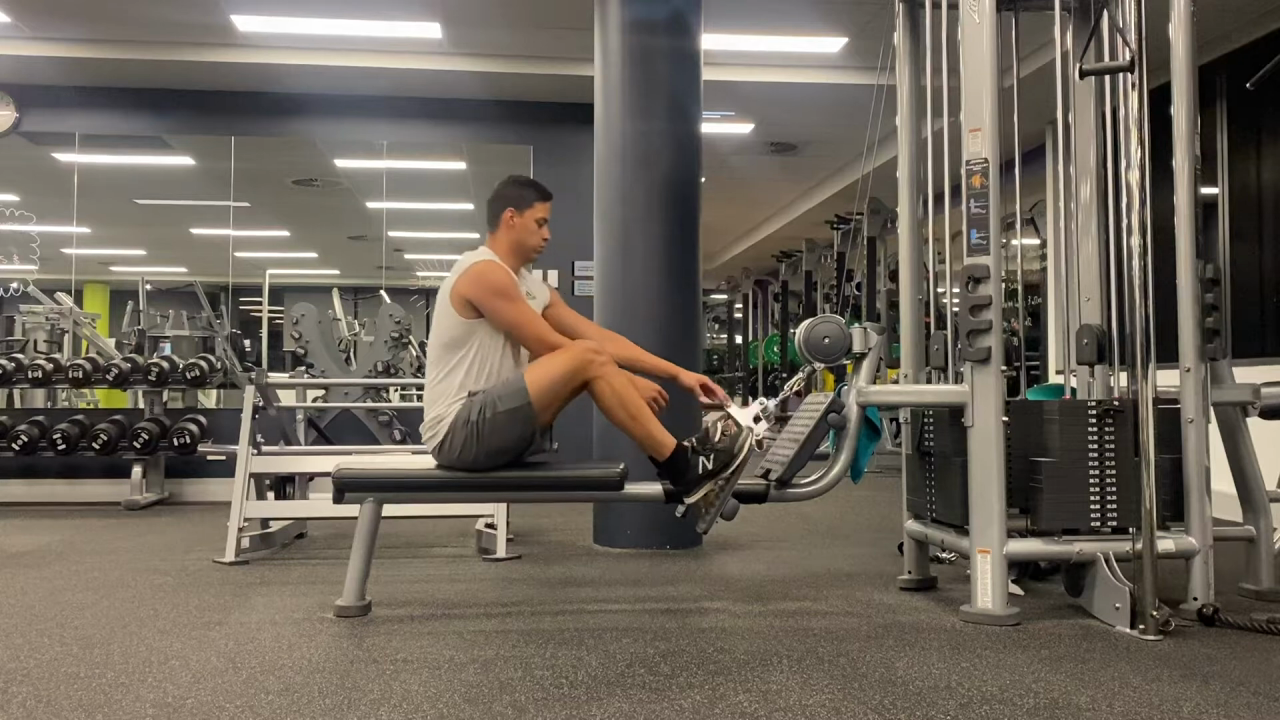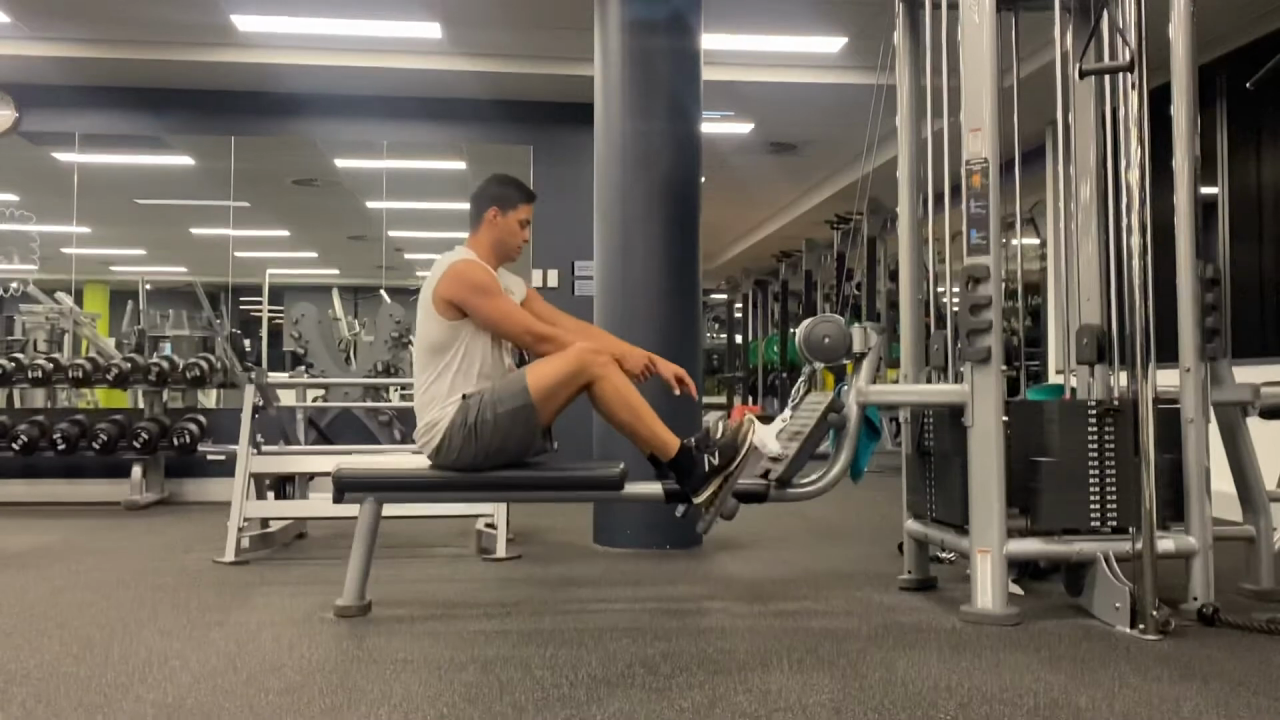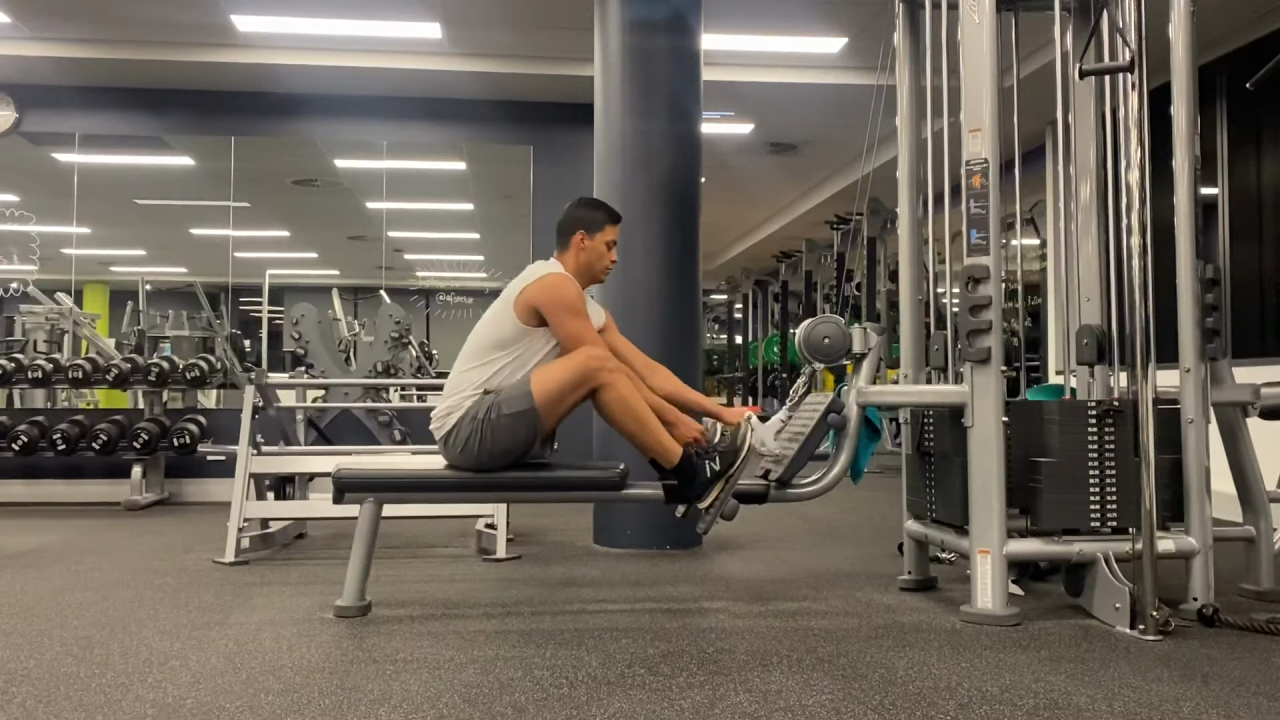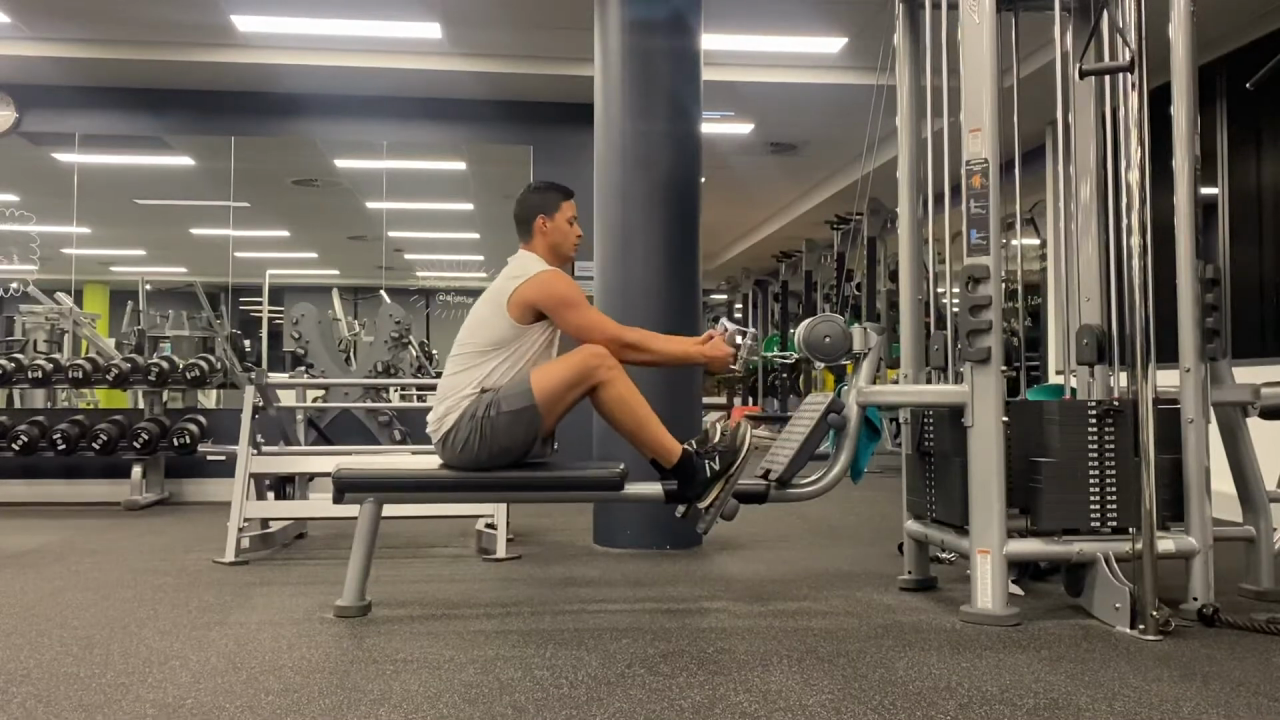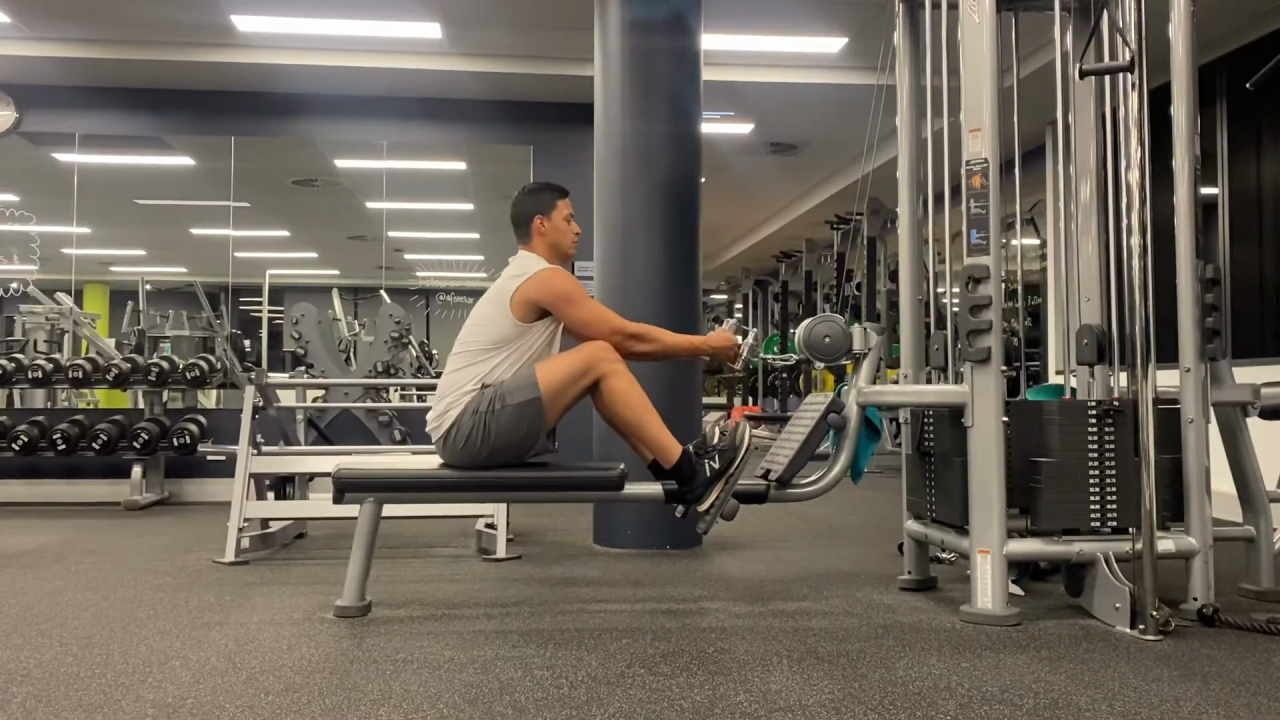
dt=0.5s
person 1, frame 1
left shoulder: (529, 286)
right shoulder: (482, 273)
left elbow: (602, 338)
right elbow: (551, 348)
left wrist: (677, 373)
right wrist: (628, 383)
left hip: (487, 422)
right hip: (459, 432)
left knee: (591, 357)
right knee: (589, 358)
left ankle: (672, 455)
right ankle: (682, 466)
person 1, frame 2
left shoulder: (504, 282)
right shoulder: (463, 272)
left elbow: (579, 330)
right elbow: (536, 338)
left wrist: (656, 361)
right wrist: (619, 355)
left hip: (479, 421)
right hip: (454, 433)
left knee: (590, 360)
right knee: (589, 358)
left ankle: (674, 457)
right ankle: (687, 466)
person 1, frame 3
left shoulder: (585, 309)
right shoulder: (555, 286)
left elbow: (646, 370)
right elbow: (603, 365)
left wrist: (718, 411)
right wrist: (673, 420)
left hip: (493, 424)
right hip: (467, 430)
left knee: (600, 372)
right knee: (597, 366)
left ankle: (677, 462)
right ankle: (690, 474)
person 1, frame 4
left shoulder: (528, 276)
right shoulder: (544, 281)
left elbow: (617, 337)
right elbow: (621, 344)
left wrist: (694, 343)
right wrist: (701, 357)
left hip: (482, 426)
right hip: (465, 431)
left knee: (597, 363)
right knee: (597, 361)
left ankle: (675, 462)
right ankle: (691, 473)
person 1, frame 5
left shoulder: (530, 278)
right shoulder: (546, 279)
left elbow: (620, 337)
right elbow: (626, 337)
left wrist: (695, 345)
right wrist: (706, 346)
left hip: (482, 425)
right hip: (466, 428)
left knee: (602, 359)
right knee: (601, 358)
left ankle: (673, 466)
right ankle: (690, 475)
